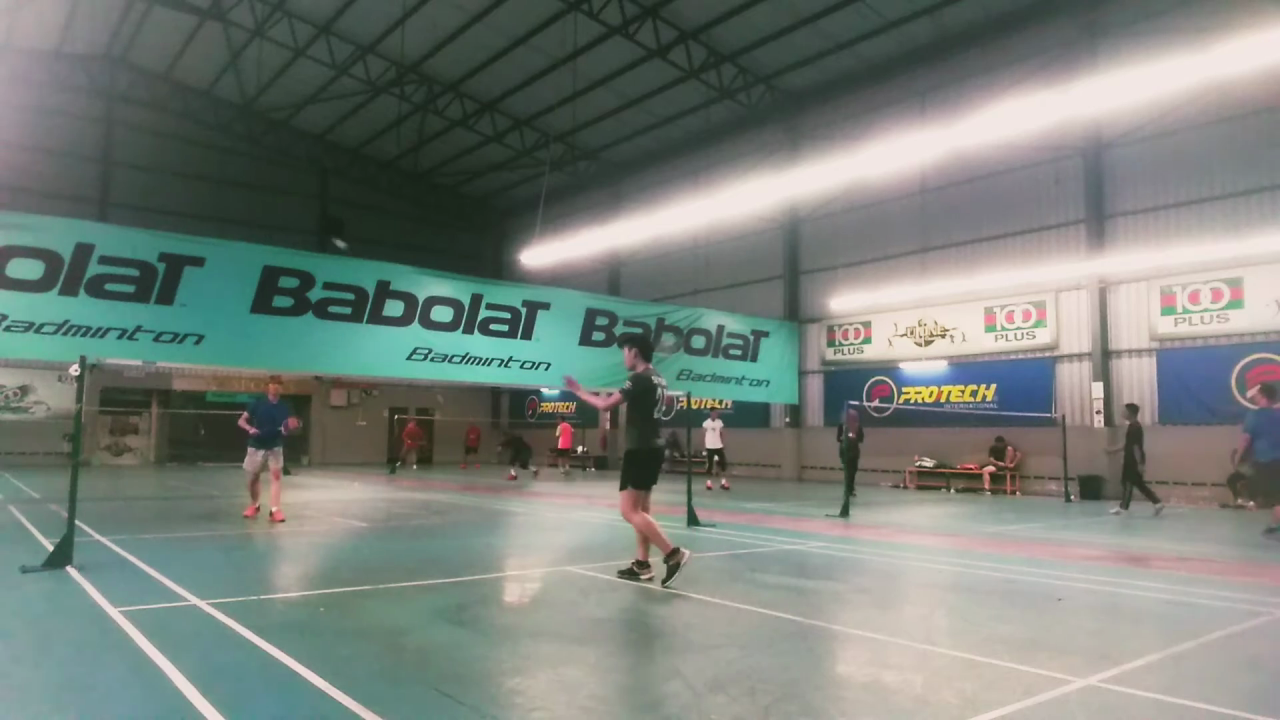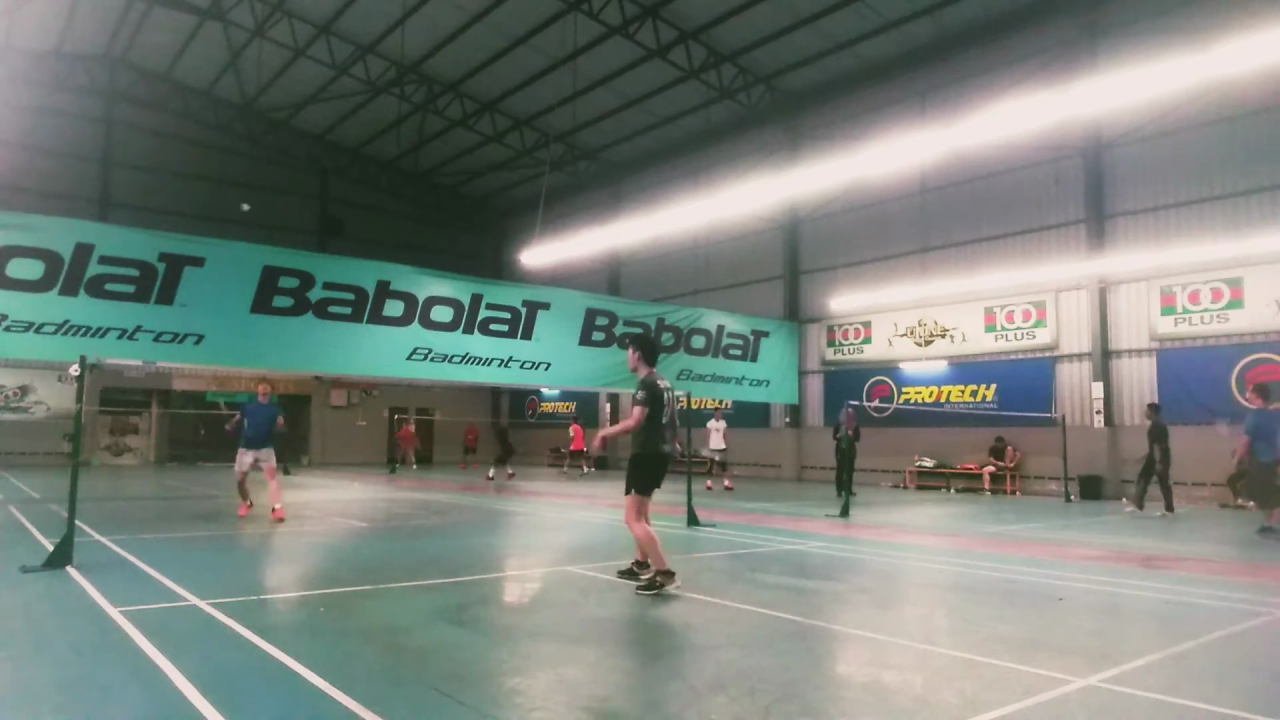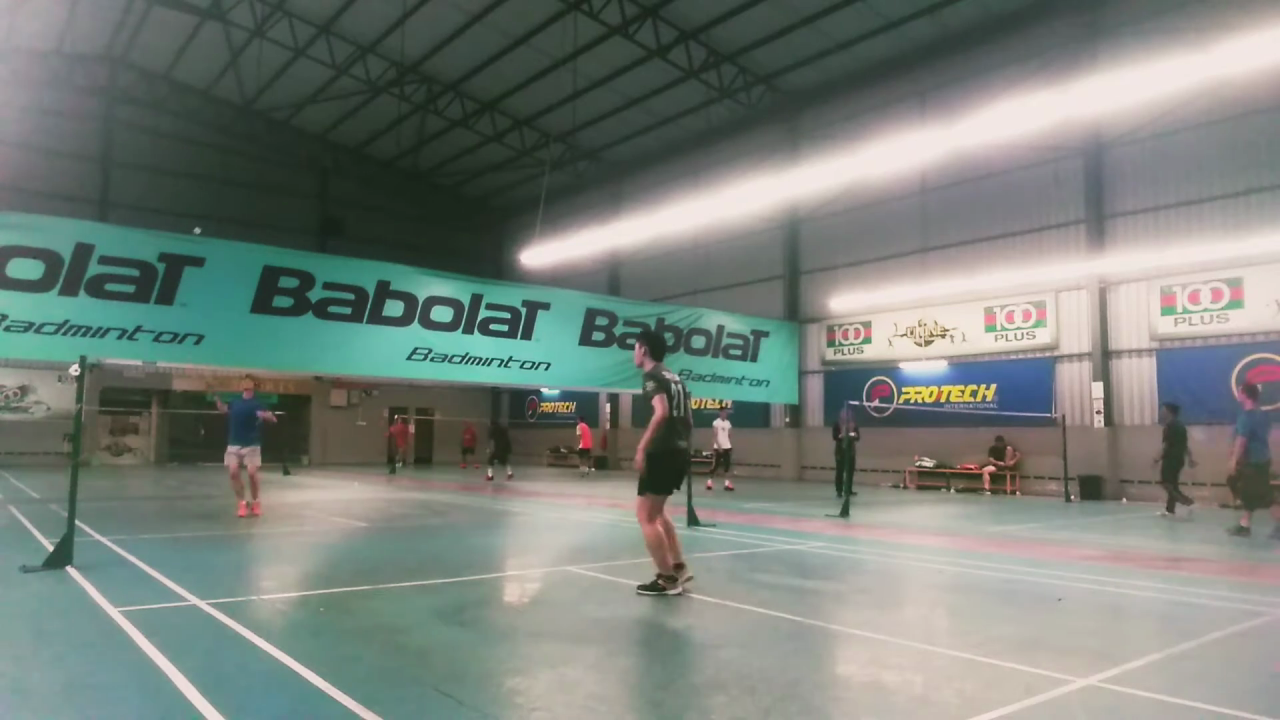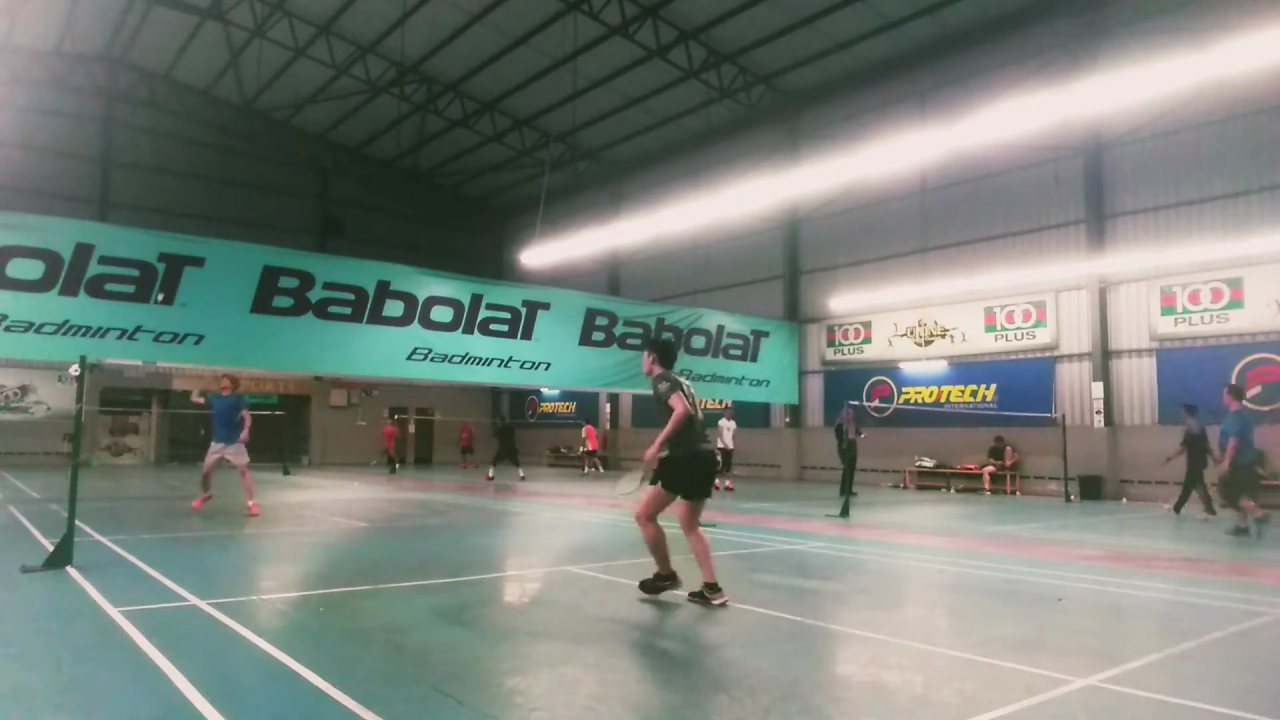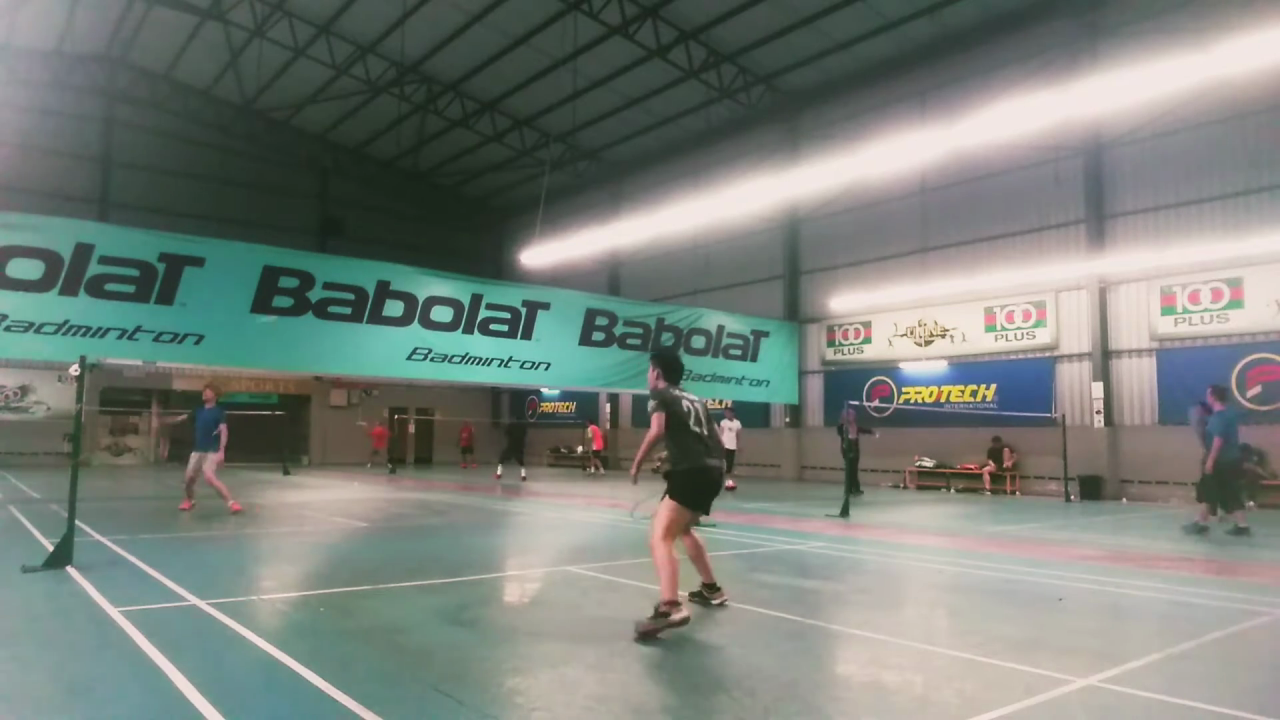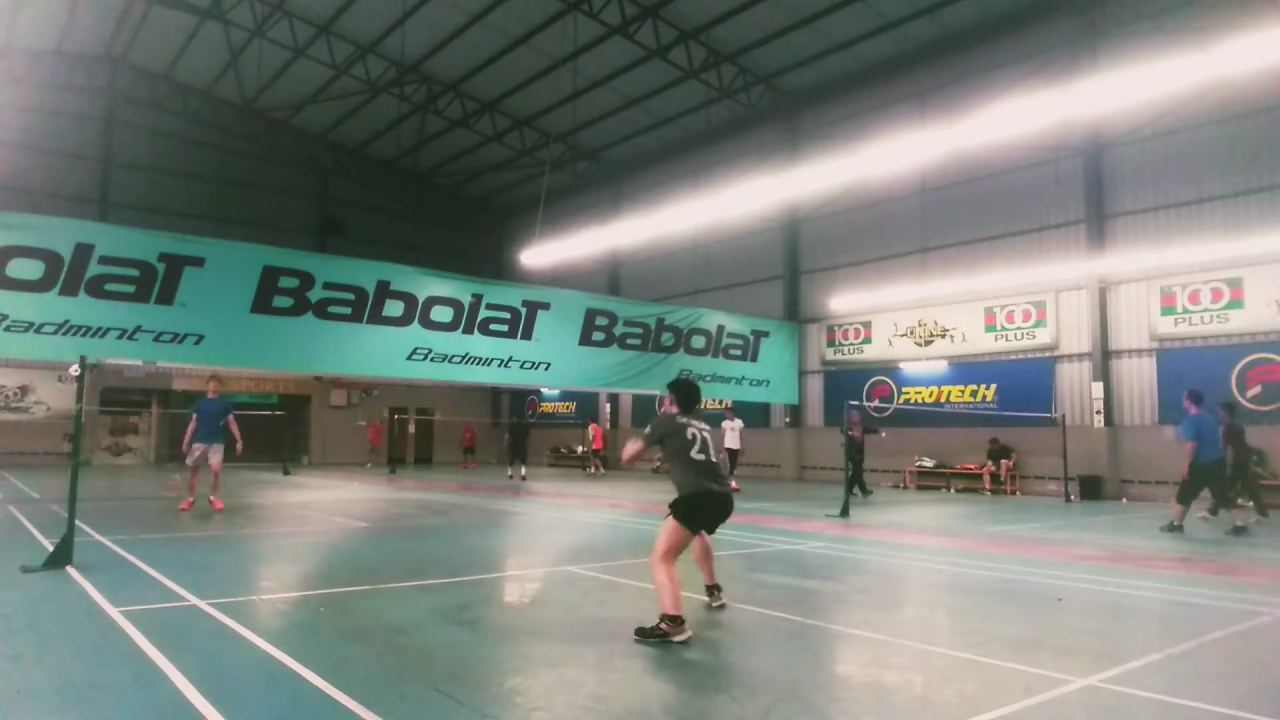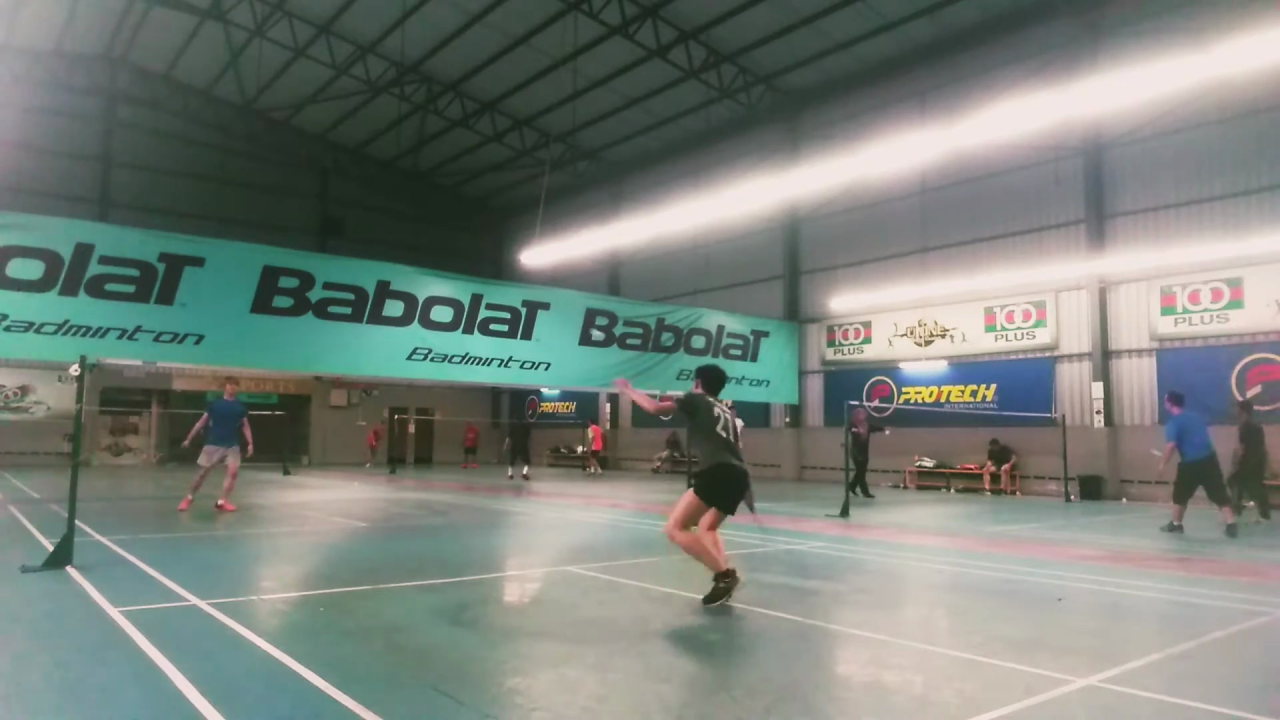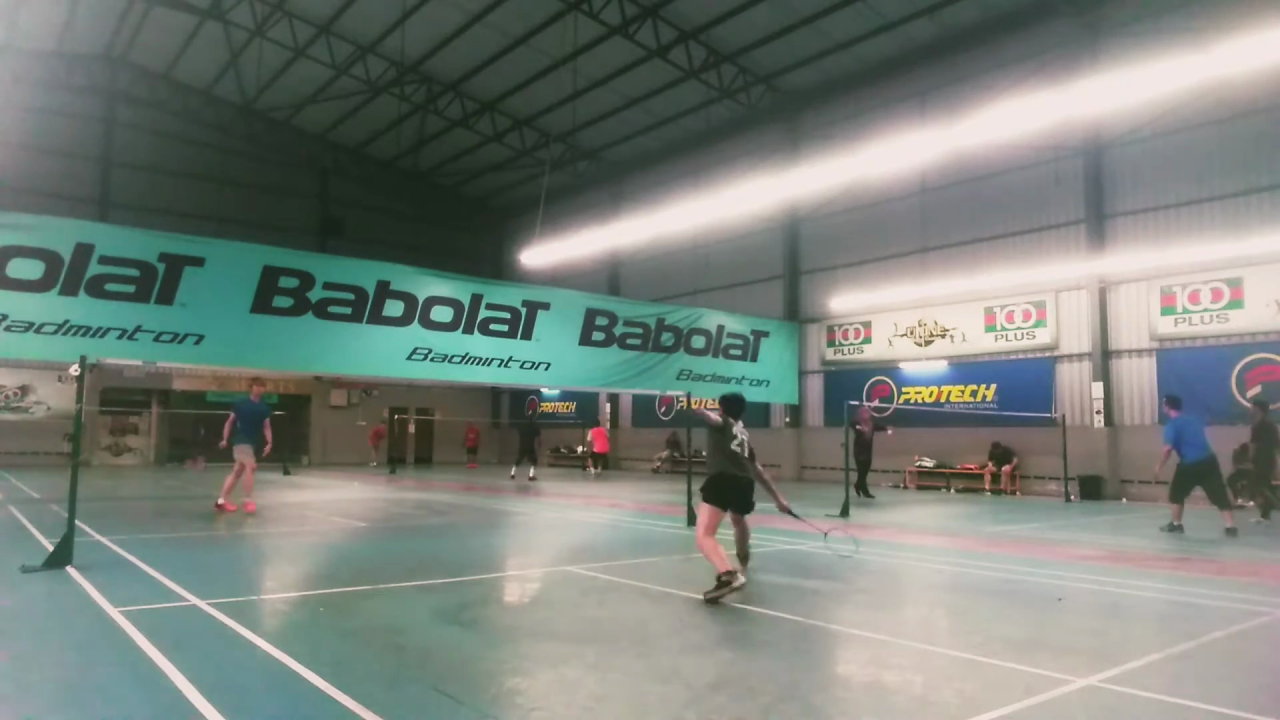
dt=0.2s
person 1, frame 1
left shoulder: (639, 379)
right shoulder: (657, 379)
left elbow: (607, 404)
left wrist: (579, 391)
left hip: (640, 450)
right hip: (653, 449)
left knee: (630, 511)
right knee: (641, 510)
left ankle: (673, 554)
right ankle: (642, 564)
person 1, frame 2
left shoulder: (646, 384)
right shoulder: (664, 383)
left elbow: (635, 422)
right elbow: (673, 422)
left wrist: (603, 433)
left hip: (646, 455)
right hip: (661, 454)
left knee: (634, 519)
right knee: (640, 512)
left ankle: (664, 574)
right ankle: (642, 563)
person 1, frame 3
left shoulder: (653, 377)
right shoulder: (674, 377)
left elbow: (661, 413)
right elbow: (688, 419)
left wrist: (641, 449)
left hip: (663, 454)
right hip: (680, 452)
left knee: (646, 518)
right knee: (657, 512)
left ankle: (667, 579)
right ankle: (678, 566)
person 1, frame 4
left shoulder: (662, 380)
right shoulder: (683, 382)
left elbow: (682, 410)
left wrist: (656, 444)
left hip: (684, 457)
right hip: (705, 456)
left knee: (644, 514)
right knee: (689, 524)
left ankle: (665, 574)
right ankle: (712, 588)
person 1, frame 5
left shoulder: (660, 396)
right shoulder: (694, 400)
left elbow: (657, 430)
right elbow: (716, 441)
left wrist: (636, 464)
left hip: (691, 474)
right hip: (713, 472)
left knee: (659, 539)
right knee: (682, 528)
left ankle: (670, 608)
right ankle: (711, 589)
person 1, frame 6
left shoulder: (666, 423)
right shoulder: (704, 428)
left elbow: (629, 455)
left wrist: (630, 445)
left hip: (696, 498)
right hip: (723, 499)
left knee: (660, 560)
right knee: (697, 533)
left ankle: (672, 622)
right ankle: (714, 590)
person 1, frame 7
left shoulder: (695, 401)
right shoulder: (726, 412)
left elbow: (654, 408)
left wrist: (626, 390)
right wrist: (740, 488)
left hip: (717, 472)
right hip: (738, 475)
left knee: (675, 528)
right knee: (708, 528)
left ankle: (725, 574)
right ankle: (723, 573)
person 1, frame 8
left shoulder: (720, 422)
right shoulder: (743, 434)
left elbow: (713, 419)
right elbow: (759, 473)
left wrist: (703, 413)
right wrist: (778, 499)
left hip: (722, 480)
right hip: (744, 483)
left knee: (703, 536)
right knee: (738, 517)
left ankle: (727, 576)
right ankle: (743, 560)
